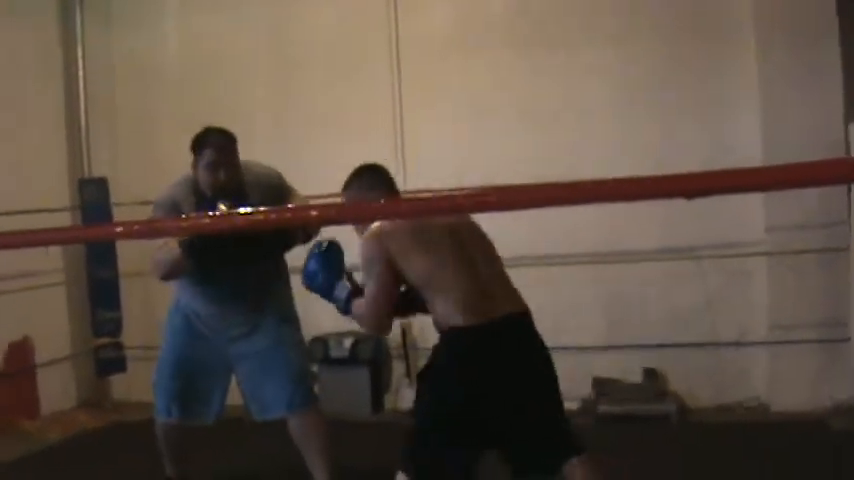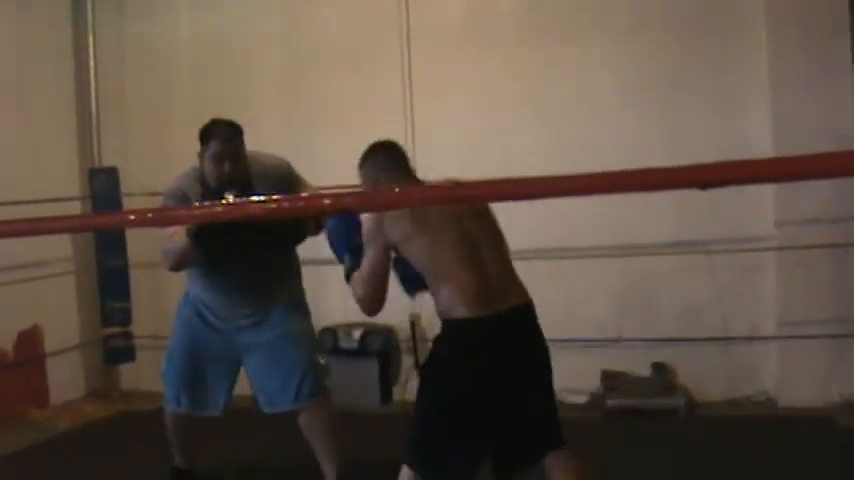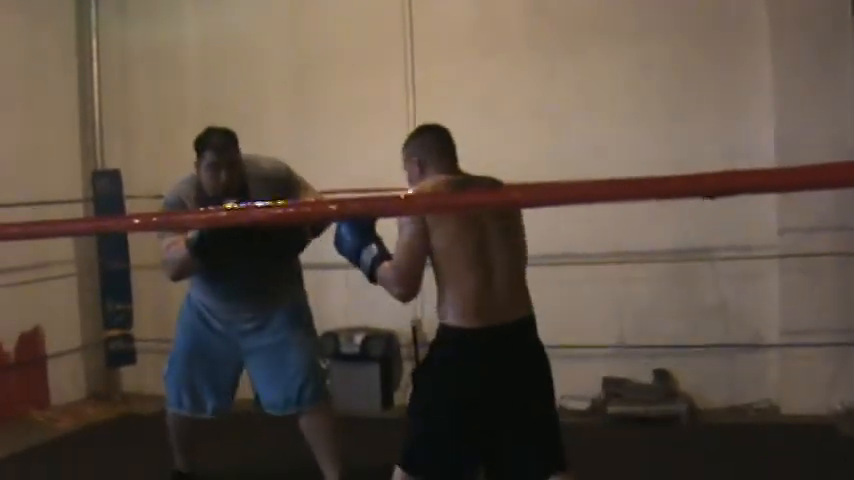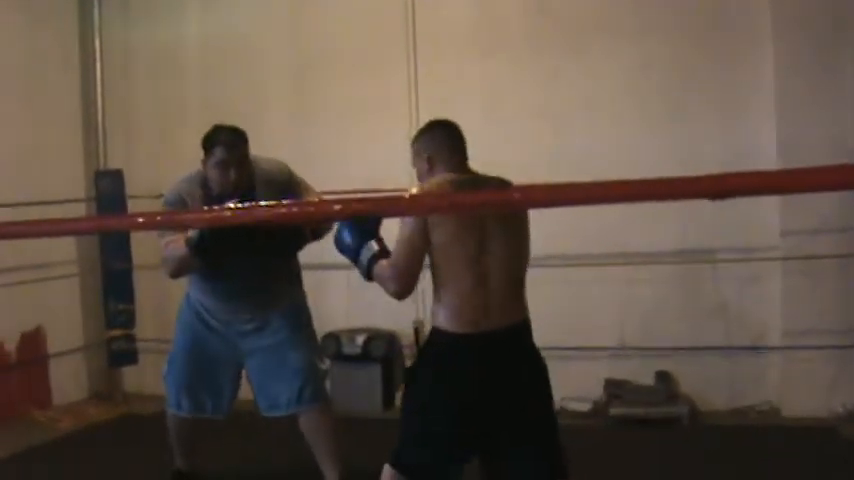
dt=0.2s
person 1, frame 1
left shoulder: (266, 180)
right shoulder: (173, 200)
left elbow: (308, 223)
right elbow: (162, 267)
left wrist: (287, 233)
right wrist: (198, 240)
left hip: (265, 314)
right hip: (197, 318)
left knee: (297, 398)
right knee: (170, 403)
person 1, frame 2
left shoulder: (274, 170)
right shoulder: (182, 191)
right elbow: (171, 257)
left wrist: (297, 223)
right wrist: (205, 229)
left hip: (275, 305)
right hip: (207, 308)
left knee: (306, 390)
right knee: (179, 391)
person 1, frame 3
left shoulder: (272, 174)
right shoulder: (179, 199)
right elbow: (172, 266)
left wrist: (297, 231)
right wrist: (204, 239)
left hip: (277, 308)
right hip: (209, 311)
left knee: (307, 393)
right knee: (181, 394)
person 1, frame 4
left shoulder: (275, 175)
right shoulder: (181, 196)
right elbow: (171, 263)
left wrist: (296, 232)
right wrist: (206, 238)
left hip: (276, 309)
right hip: (208, 312)
left knee: (306, 394)
right knee: (182, 395)
person 2, frame 1
left shoulder: (377, 235)
right shoulder: (449, 212)
left elbow: (376, 323)
left wrist: (339, 289)
left hip: (467, 347)
right hip: (518, 335)
right knee: (563, 453)
person 2, frame 2
left shoulder: (383, 216)
left elbow: (369, 302)
left wrist: (352, 261)
left hip: (470, 338)
right hip: (521, 326)
right knee: (549, 448)
person 2, frame 3
left shoulder: (421, 199)
right shoulder: (499, 191)
left elbow: (402, 286)
left wrist: (366, 252)
left hip: (463, 347)
right hip: (519, 339)
person 2, frame 4
left shoulder: (425, 199)
right shoulder: (506, 193)
left elbow: (398, 284)
left wrist: (365, 252)
left hip: (454, 351)
right hip: (513, 345)
